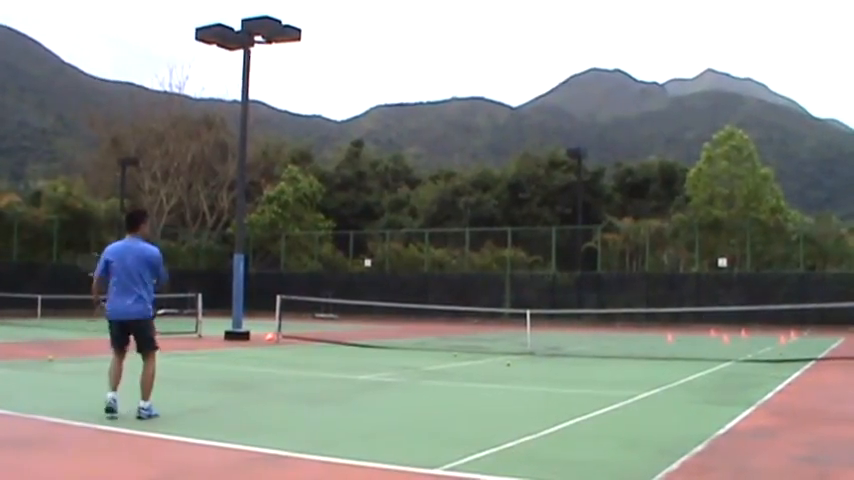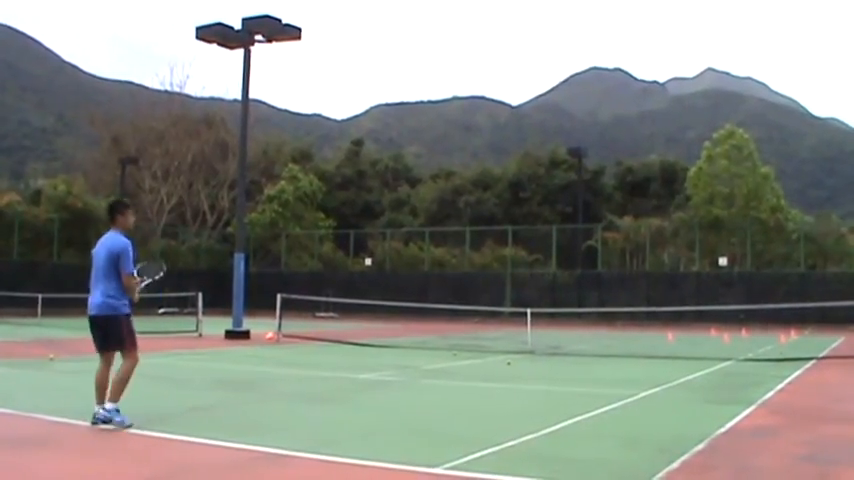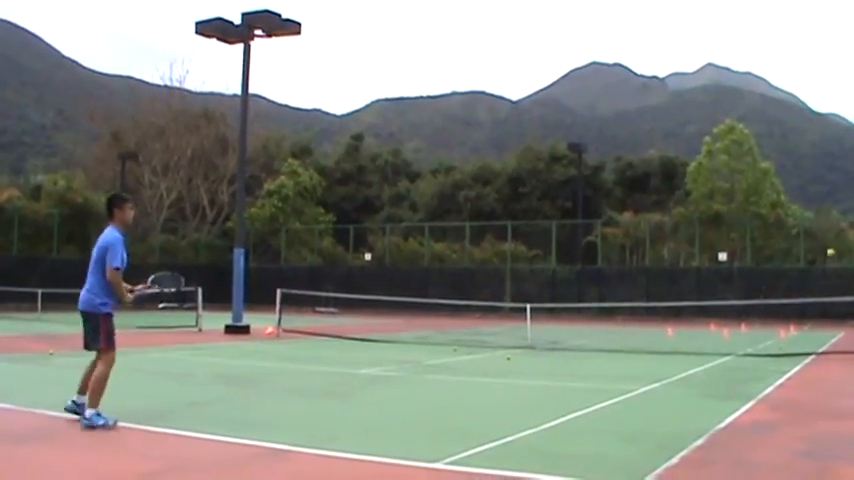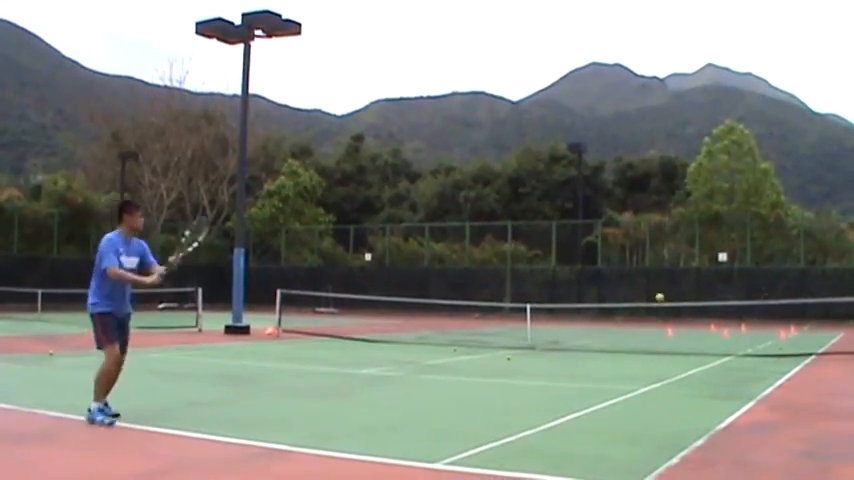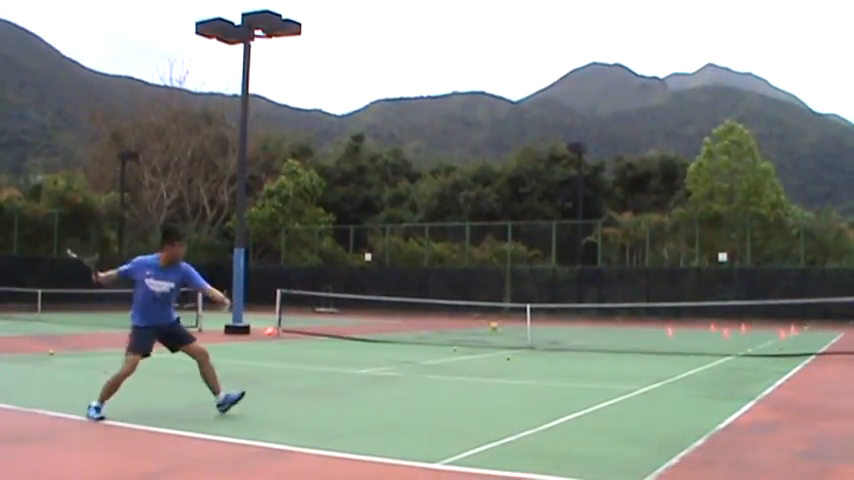
dt=0.5s
person 1, frame 1
left shoulder: (111, 250)
right shoulder: (152, 252)
left elbow: (97, 281)
right elbow: (162, 283)
left wrist: (97, 300)
left hip: (115, 313)
right hip: (141, 313)
left knee: (118, 355)
right knee: (149, 359)
left ankle: (112, 397)
right ankle: (145, 406)
person 1, frame 2
left shoulder: (101, 242)
right shoulder: (123, 243)
right elbow: (127, 280)
left wrist: (130, 287)
right wrist: (134, 294)
left hip: (96, 308)
right hip: (115, 308)
left knee: (105, 360)
right knee: (130, 357)
left ankle: (101, 408)
right ankle: (109, 408)
person 1, frame 3
left shoulder: (108, 236)
right shoulder: (115, 238)
right elbow: (112, 276)
left wrist: (129, 288)
right wrist: (124, 296)
left hip: (91, 303)
right hip: (98, 305)
left knee: (102, 357)
right knee: (107, 359)
left ankle: (78, 401)
right ankle: (91, 414)
person 1, frame 4
left shoulder: (140, 245)
right shoulder: (110, 241)
left elbow: (154, 270)
right elbow: (113, 273)
left wrist: (162, 270)
right wrist: (145, 281)
left hip: (122, 309)
right hip: (102, 308)
left knee: (120, 358)
right knee: (112, 357)
left ankle: (102, 401)
right ankle: (95, 407)
person 1, frame 5
left shoulder: (183, 270)
right shoulder: (141, 264)
left elbow: (207, 288)
right elbow: (117, 274)
left wrist: (222, 299)
right wrist: (102, 276)
left hip: (168, 321)
right hip: (143, 323)
left knee: (201, 353)
right knee: (128, 368)
left ankle: (221, 398)
right ankle: (97, 405)
